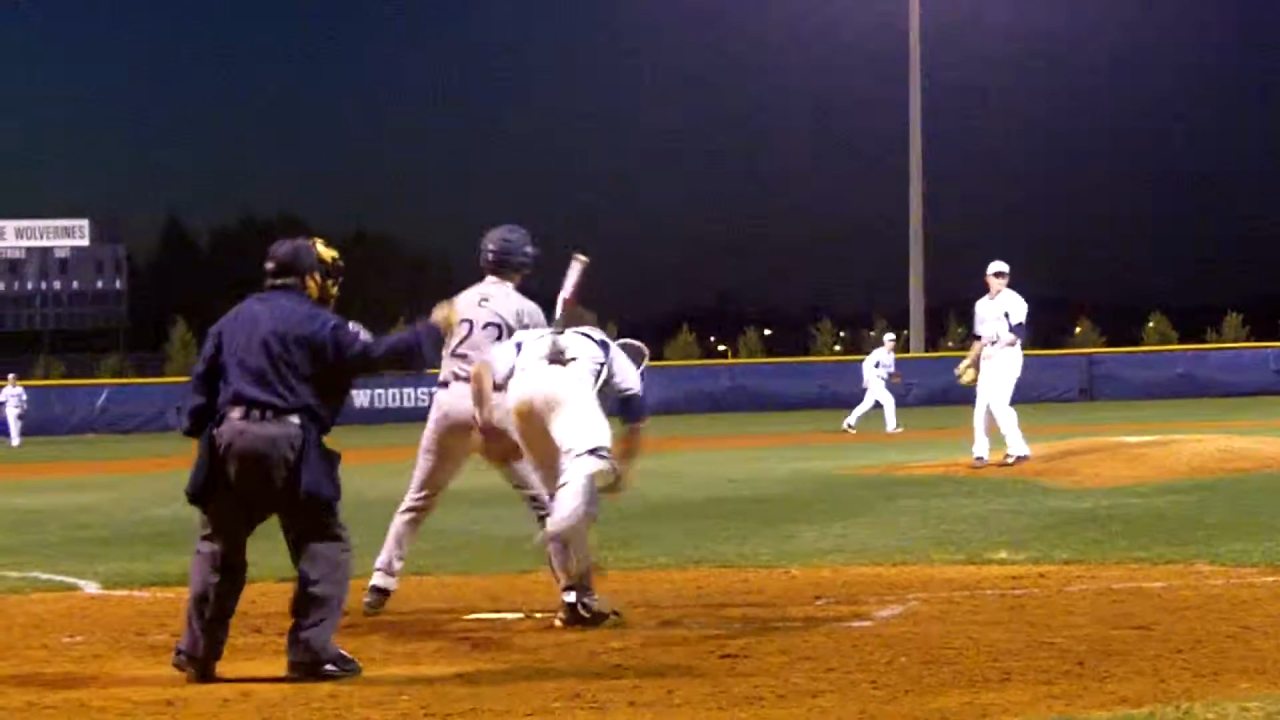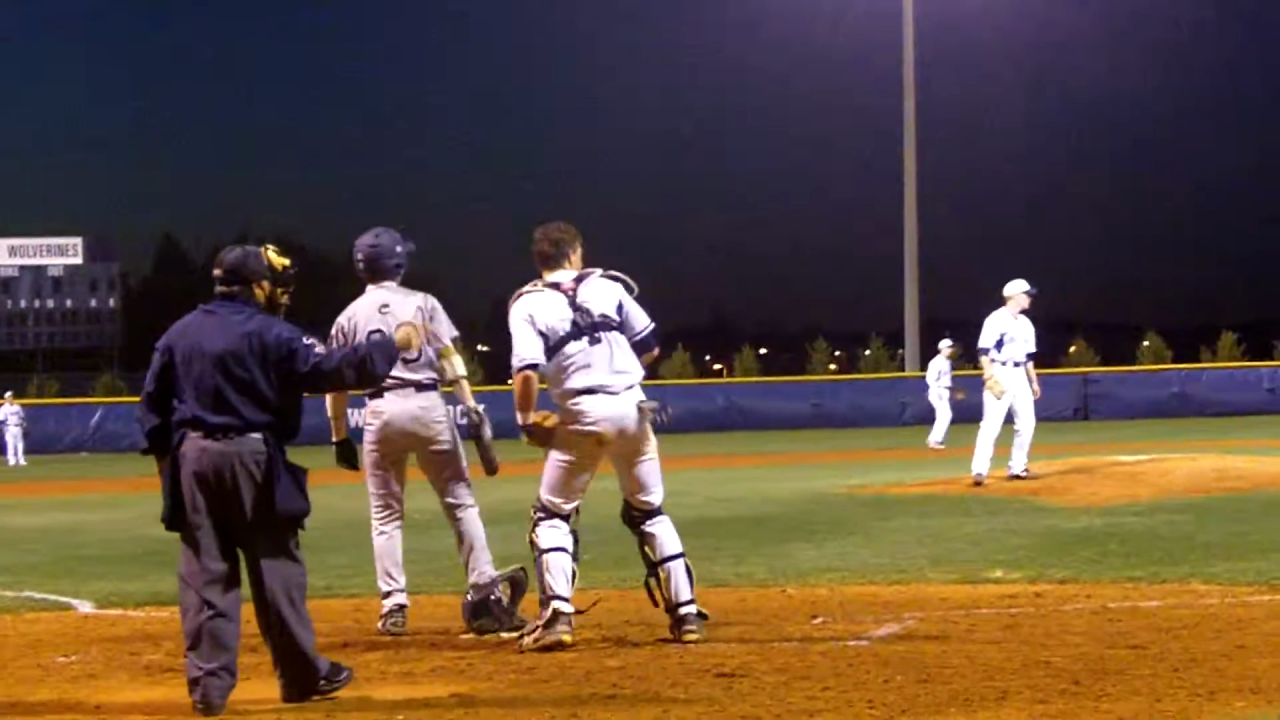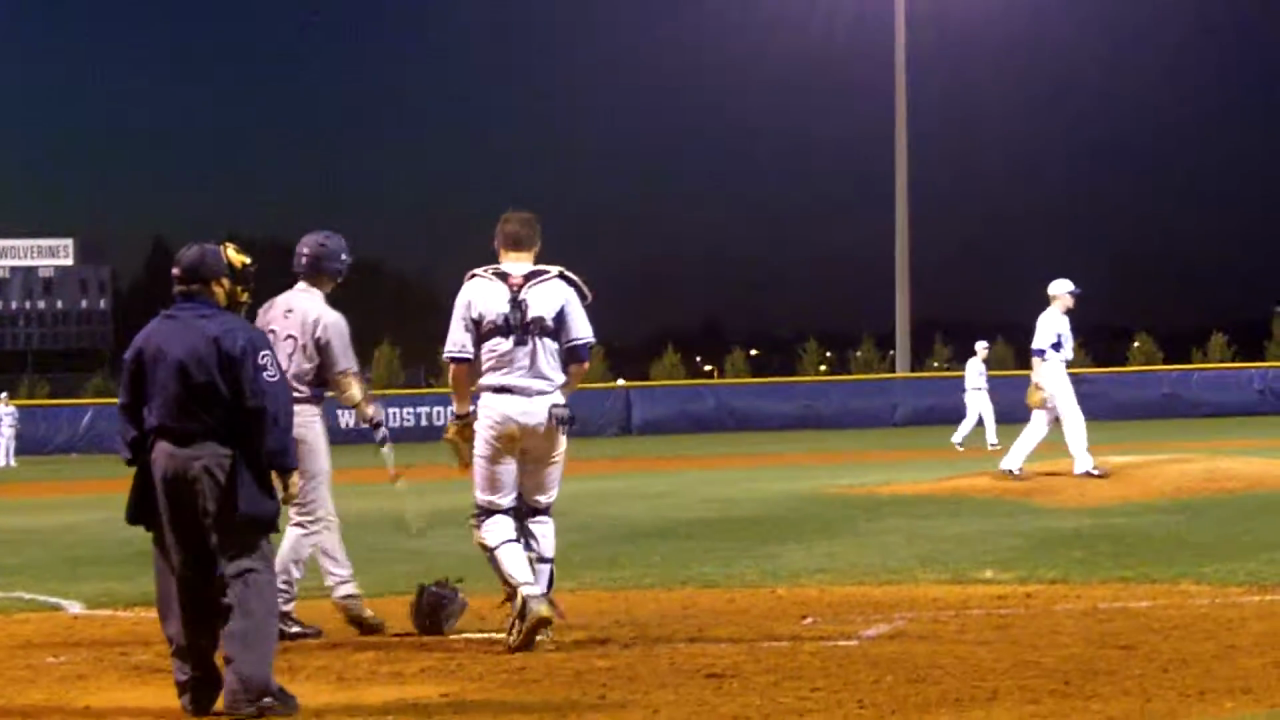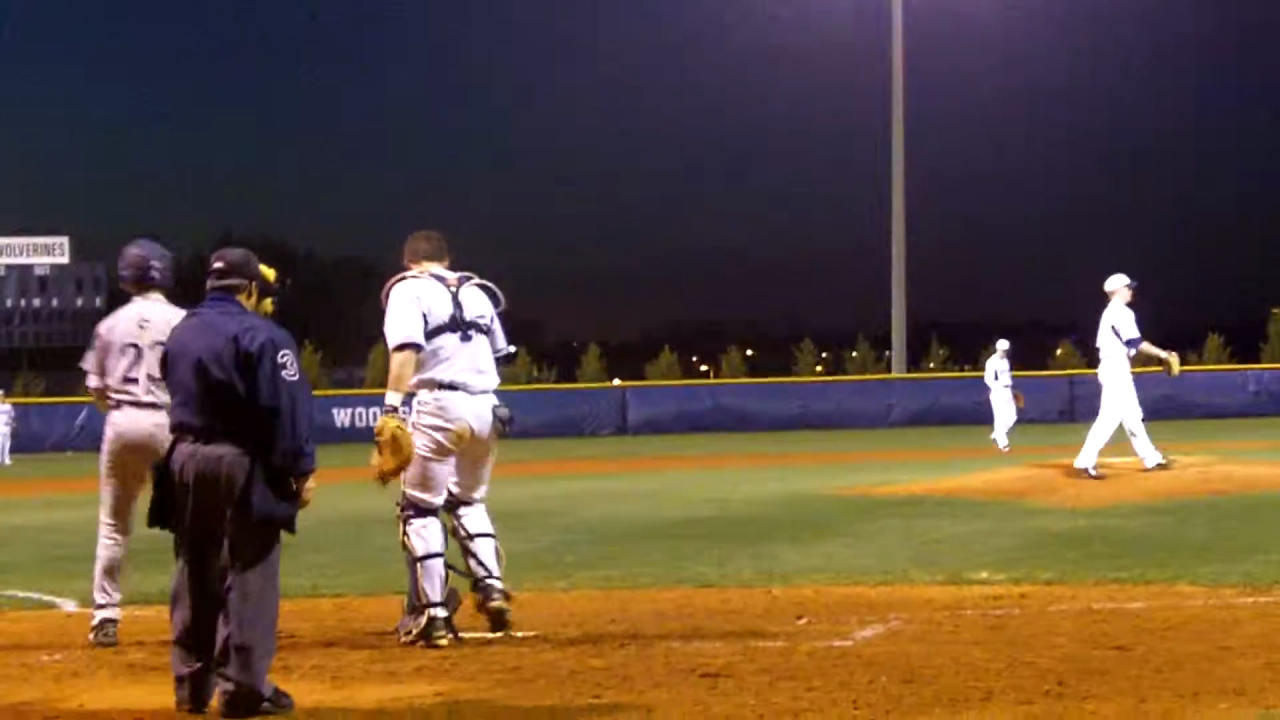
dt=0.7s
person 1, frame 1
left shoulder: (234, 318)
right shoulder: (319, 324)
left elbow: (202, 381)
right elbow: (379, 354)
left wrist: (201, 432)
right wrist: (432, 328)
left hip: (231, 435)
right hip: (289, 440)
left knee: (217, 546)
right knee: (321, 547)
left ankle: (198, 654)
right ankle: (311, 654)
person 1, frame 2
left shoulder: (179, 333)
right shoulder: (273, 335)
left elbow: (153, 399)
right elbow: (334, 367)
left wrist: (162, 450)
right wrist: (391, 345)
left hip: (193, 457)
right hip: (252, 457)
left knee: (205, 575)
right knee: (276, 567)
right ankle: (303, 674)
person 1, frame 3
left shoulder: (148, 336)
right shoulder: (240, 335)
left elbow: (130, 408)
right elbow: (268, 407)
left wrist: (144, 459)
right wrist: (284, 465)
left hip: (166, 463)
right hip: (226, 464)
left knee: (183, 579)
right knee: (244, 575)
person 1, frame 4
left shoulder: (180, 334)
right shoulder: (262, 335)
left elbow: (179, 397)
right elbow: (284, 408)
right wrist: (301, 468)
left hip: (186, 459)
right hip: (243, 464)
left knee: (194, 575)
right knee: (248, 575)
person 2, frame 1
left shoulder: (462, 300)
right shoulder: (527, 310)
left hip: (448, 399)
left knee: (418, 500)
right knee: (541, 494)
left ankle: (381, 584)
person 2, frame 2
left shoulder: (348, 317)
right shoulder: (423, 303)
right elbow: (449, 356)
left wrist: (340, 438)
right wrist: (470, 405)
left hip: (380, 412)
right hip: (427, 406)
left knee: (385, 515)
right knee: (460, 504)
left ankle: (394, 606)
right ankle: (486, 594)
person 2, frame 3
left shoulder: (271, 307)
right shoulder: (328, 319)
right elbow: (344, 383)
right wrist: (369, 415)
right hip: (301, 417)
left knee: (318, 512)
right knee: (308, 518)
left ankle: (346, 595)
right ankle: (278, 611)
person 2, frame 4
left shoulder: (110, 324)
right shoulder: (181, 321)
left elbow: (96, 387)
left hip: (121, 422)
right hip: (165, 421)
left knee: (114, 527)
left ankle: (106, 616)
person 3, frame 1
left shoulder: (524, 340)
right shoulder: (604, 345)
left elbow: (482, 370)
right elbow: (634, 409)
left wrist: (486, 419)
right wrist: (625, 459)
left hip: (520, 392)
right hip: (566, 382)
left knee: (562, 489)
right knee: (589, 465)
left ankle: (578, 601)
person 3, frame 2
left shoulder: (527, 305)
right shoulder: (608, 286)
left elbow: (526, 374)
right elbow: (649, 348)
left wrist: (527, 420)
left hip: (581, 414)
right hip: (631, 407)
left knee: (551, 516)
right knee: (649, 513)
left ankle: (558, 613)
right ankle: (685, 614)
person 3, frame 3
left shoulder: (475, 289)
right shoulder: (561, 287)
left elbow: (459, 363)
right elbow: (580, 360)
left wrist: (460, 412)
left hip: (497, 408)
right hip: (548, 409)
left knee: (493, 512)
right knee: (537, 511)
left ankle: (525, 596)
right ankle: (535, 614)
person 3, frame 4
left shoulder: (408, 289)
right shoulder: (477, 293)
left elbow: (406, 351)
right elbow: (499, 355)
left wrist: (392, 407)
left hip: (439, 407)
right hip: (485, 408)
left knee: (421, 509)
right knee: (469, 502)
left ankle: (433, 617)
right ankle: (491, 585)
person 4, frame 1
left shoulder: (1013, 299)
right shoulder: (981, 304)
left elbow: (1017, 331)
left wrist: (996, 348)
right wrist: (970, 359)
left hip: (1008, 356)
right hip: (988, 357)
left knee: (998, 403)
right knee: (982, 404)
left ankle: (1018, 450)
right ankle: (981, 453)
person 4, frame 2
left shoulder: (1026, 323)
right shoulder: (996, 319)
right elbow: (984, 349)
left wrist: (1034, 381)
right wrist: (988, 371)
left hip: (1019, 376)
right hip: (999, 376)
left knee: (1026, 422)
right knee: (991, 424)
left ankle: (1017, 467)
right ankle: (980, 470)
person 4, frame 3
left shoulder: (1061, 319)
right shoulder: (1049, 318)
right elbow: (1038, 350)
left wrist: (1060, 377)
right wrist: (1037, 376)
left hip: (1056, 373)
right hip: (1050, 374)
left knee: (1041, 422)
right knee: (1073, 417)
left ankle: (1011, 462)
right ankle: (1083, 465)
person 4, frame 4
left shoulder: (1109, 312)
right shoulder: (1121, 312)
left elbow: (1103, 345)
right elbow: (1134, 341)
right wrist: (1161, 353)
left hip: (1115, 369)
right hip: (1116, 369)
left knee: (1132, 415)
right knee: (1109, 418)
left ankle: (1151, 458)
right ankle: (1085, 462)
